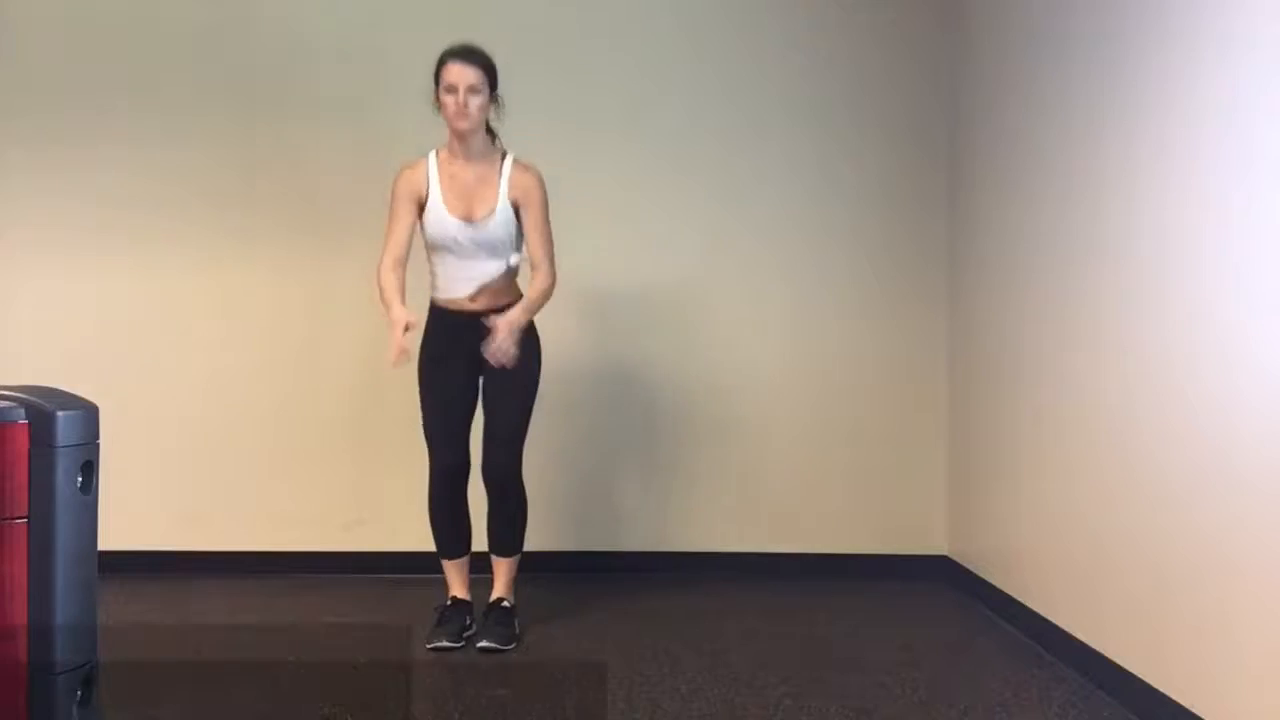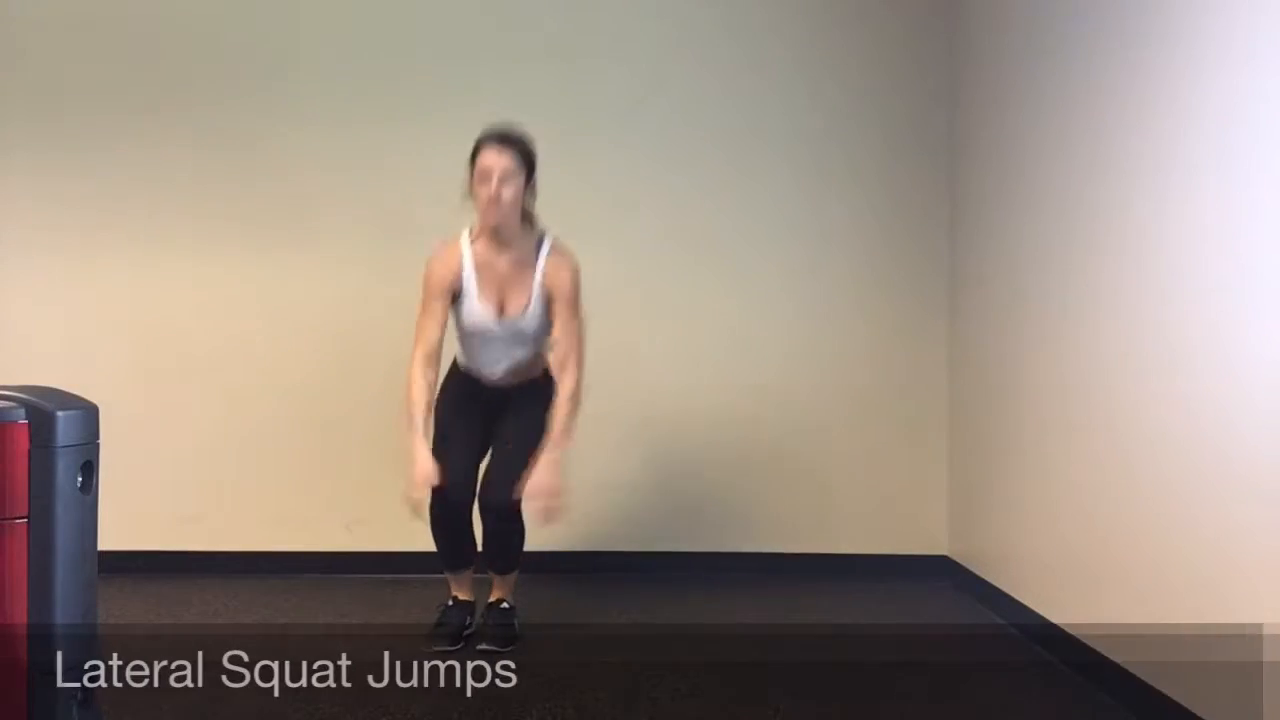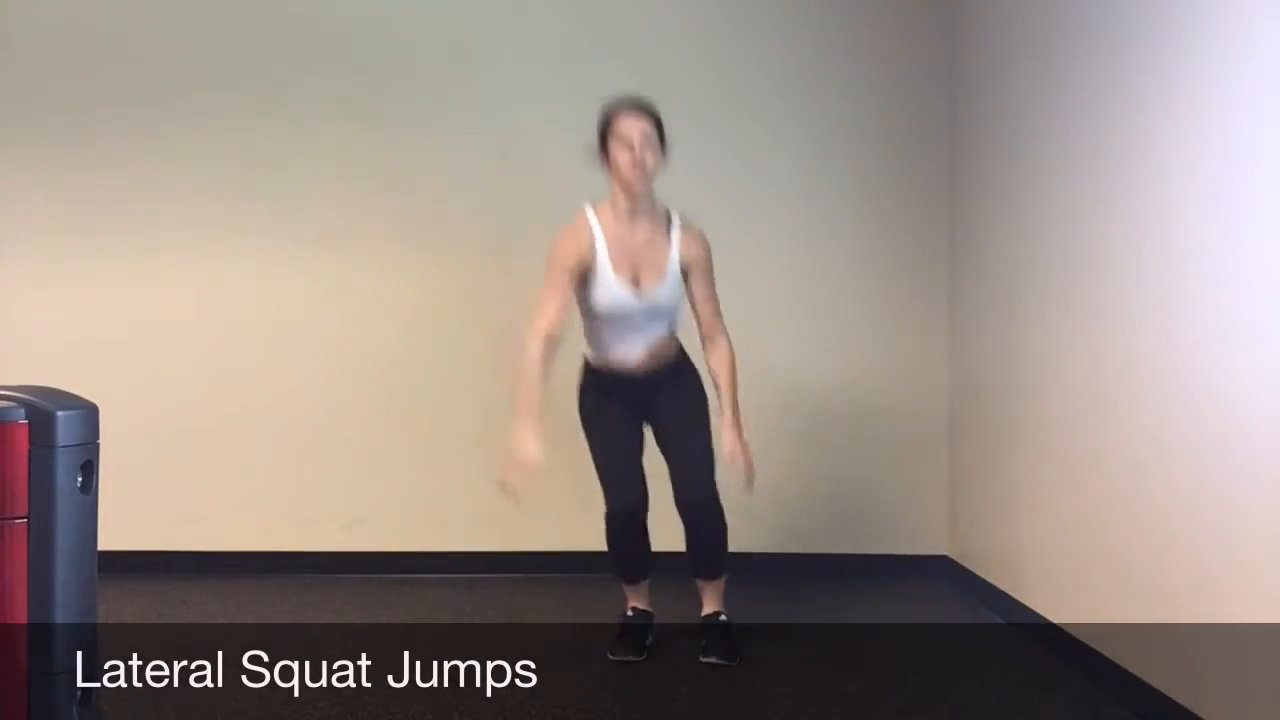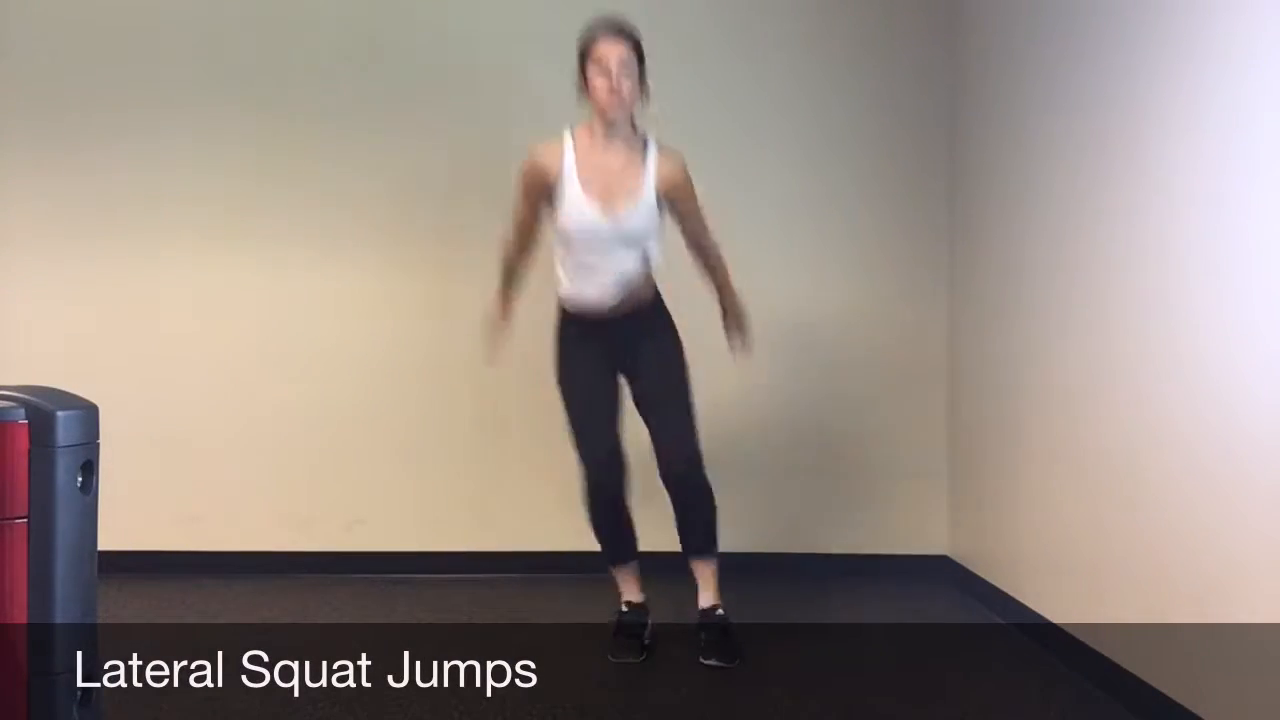
dt=0.7s
person 1, frame 1
left shoulder: (522, 179)
right shoulder: (416, 177)
left elbow: (544, 272)
right elbow: (391, 262)
left wrist: (515, 320)
right wrist: (397, 315)
left hip: (508, 332)
right hip: (446, 332)
left knee: (502, 466)
right knee: (446, 466)
left ankle: (502, 600)
right ankle: (457, 600)
person 1, frame 2
left shoulder: (557, 267)
right shoulder: (450, 264)
left elbow: (569, 369)
right elbow: (422, 362)
left wrist: (549, 461)
right wrist: (421, 451)
left hip: (529, 396)
right hip: (466, 393)
left knee: (498, 496)
right knee: (447, 495)
left ankle: (501, 602)
right ankle: (461, 600)
person 1, frame 3
left shoulder: (687, 240)
right shoulder: (581, 238)
left elbow: (716, 337)
right elbow: (542, 334)
left wrist: (732, 423)
right wrist: (527, 426)
left hip: (673, 380)
right hip: (606, 388)
left knee: (697, 493)
right knee: (625, 499)
left ankle: (714, 614)
right ankle: (636, 610)
person 1, frame 4
left shoulder: (666, 168)
right shoulder: (550, 163)
left elbow: (702, 246)
right elbow: (522, 244)
left wrist: (730, 305)
right wrist: (504, 305)
left hip: (648, 327)
right hip: (582, 334)
left knee: (682, 463)
right knee: (604, 468)
left ankle: (710, 606)
right ankle: (632, 602)
